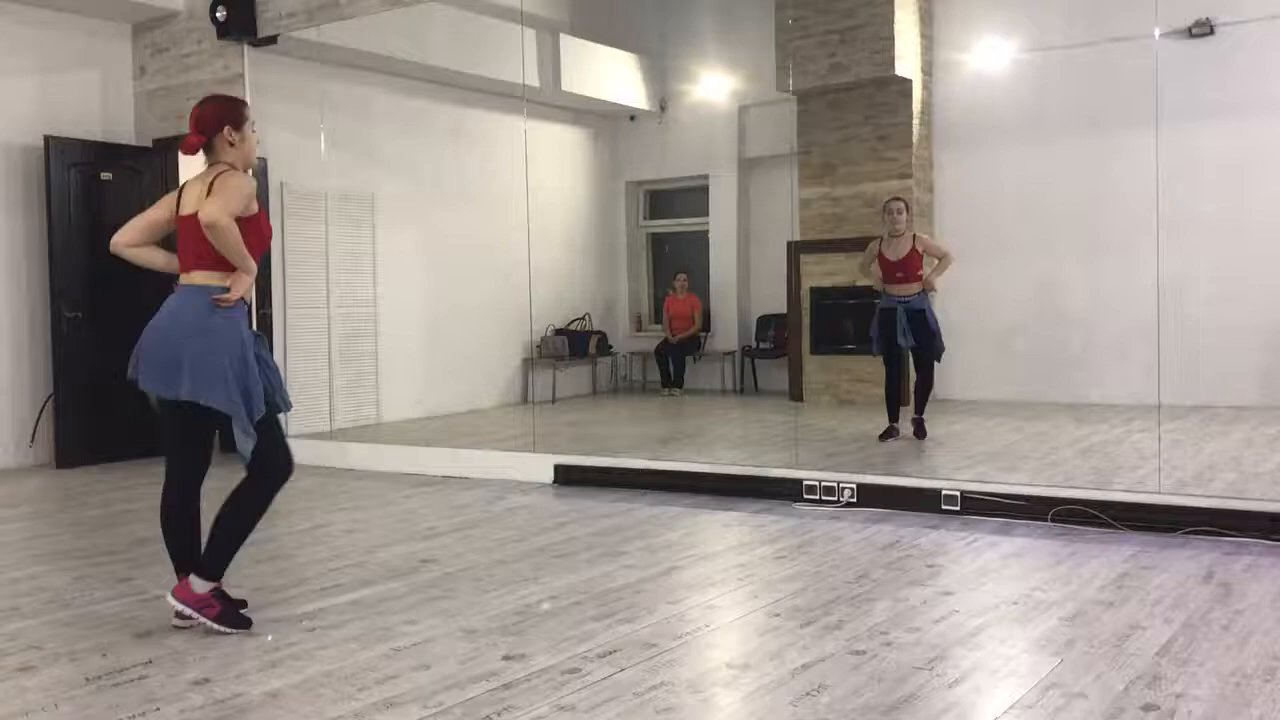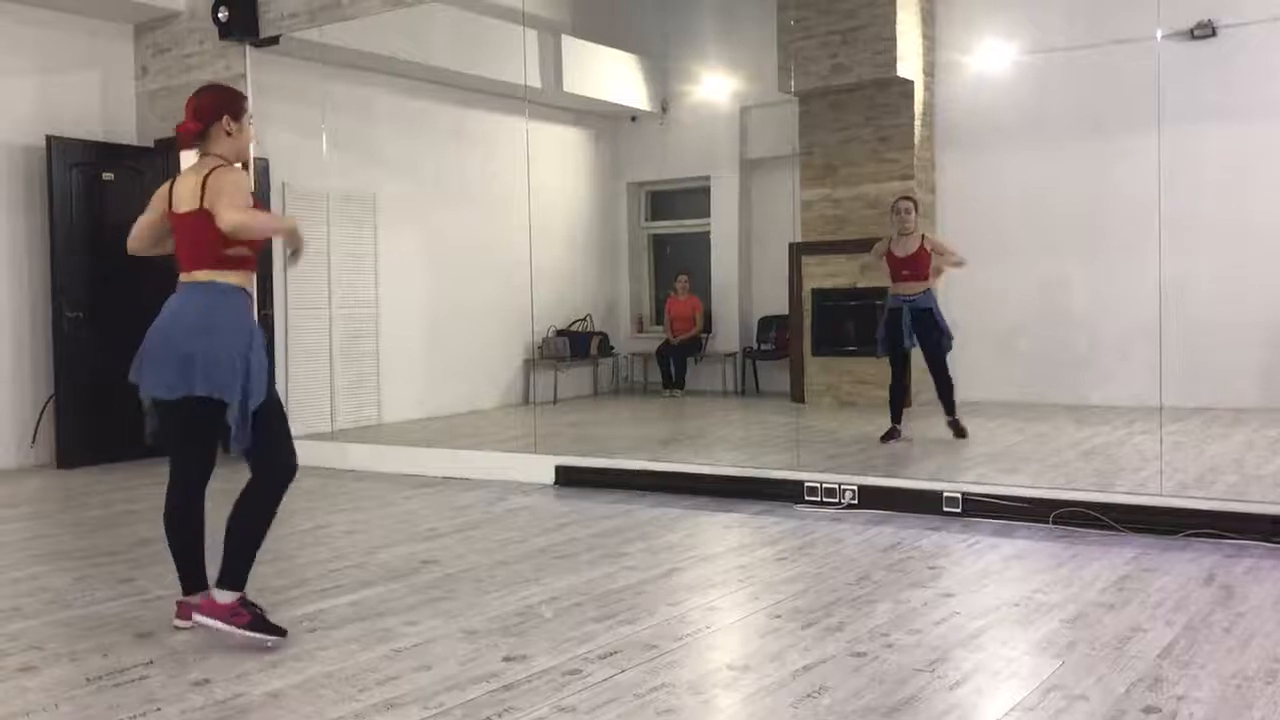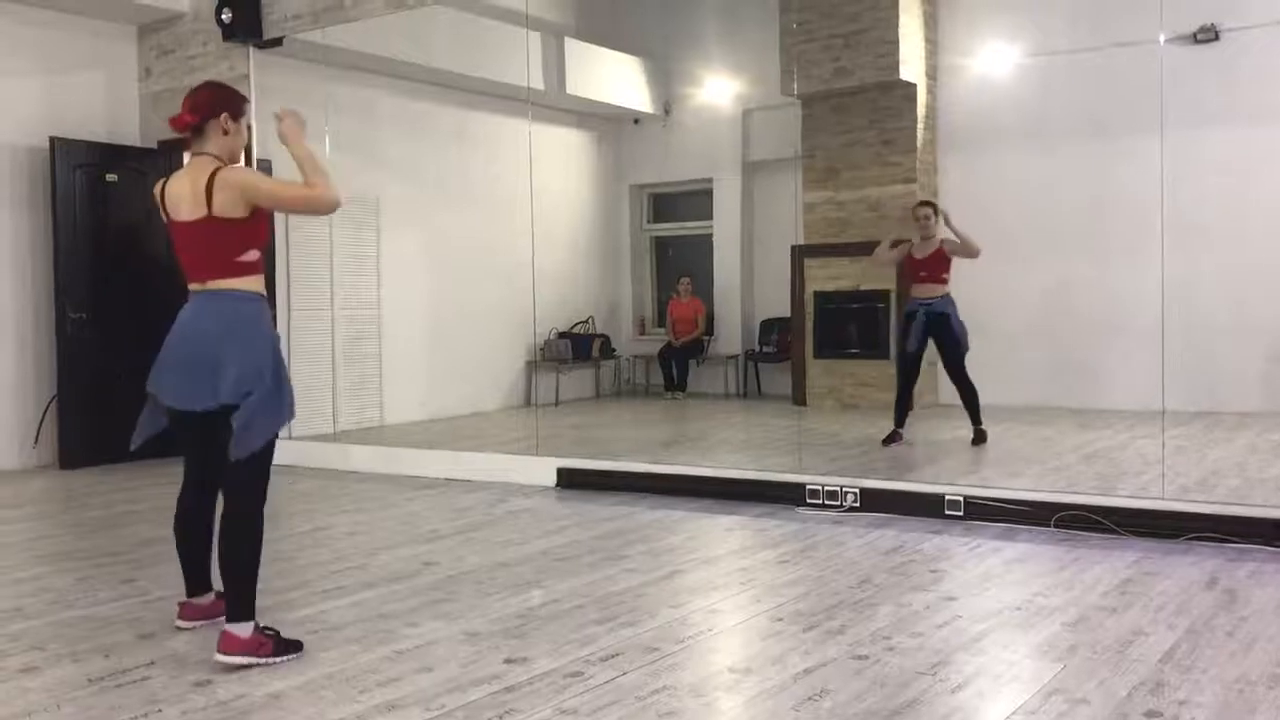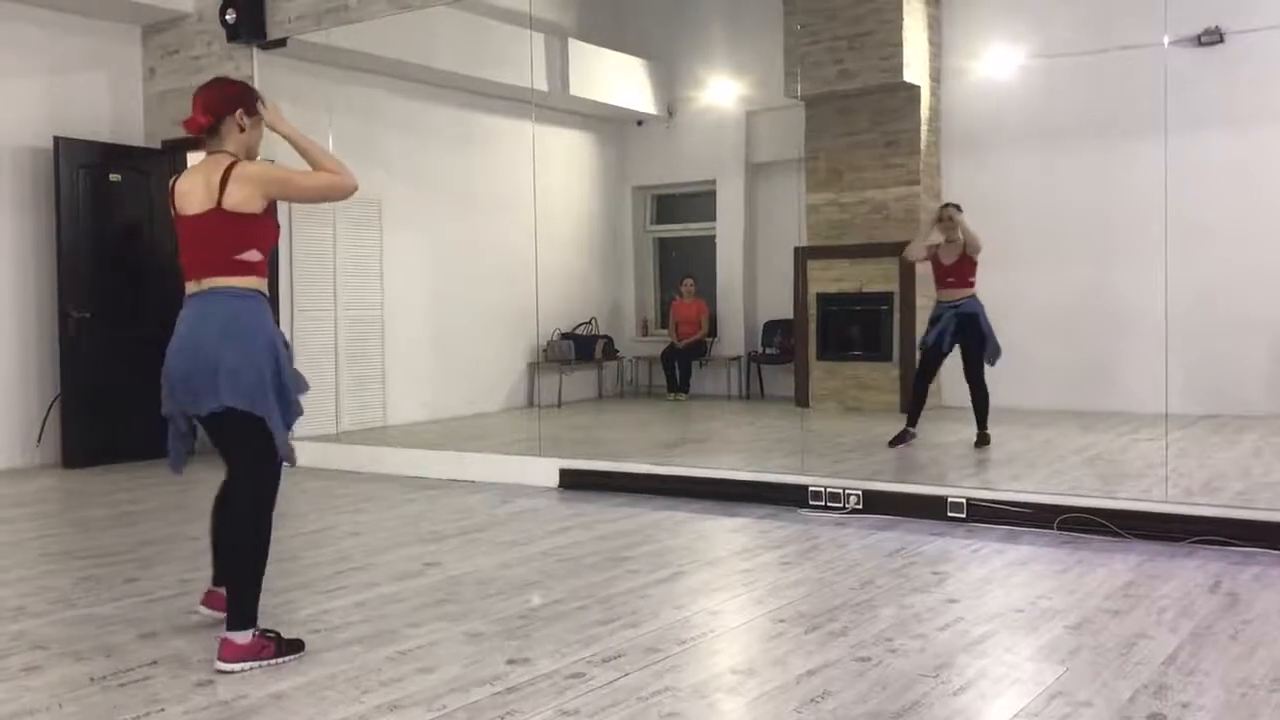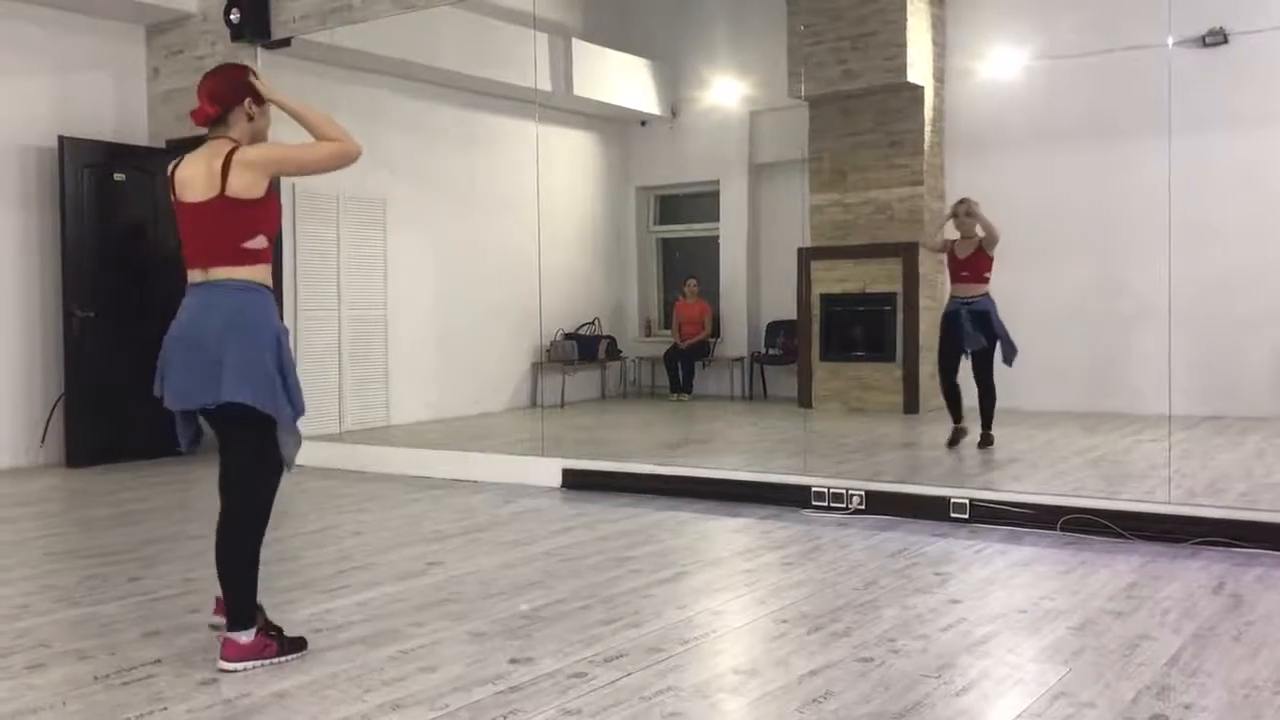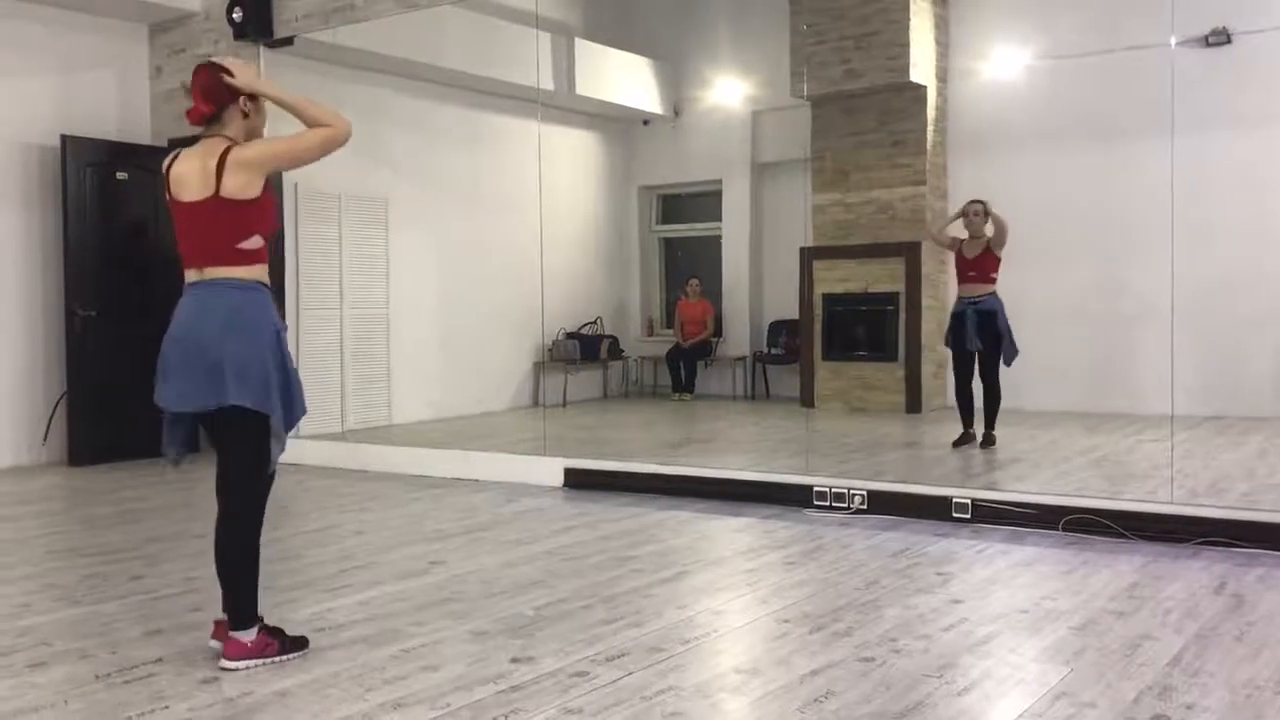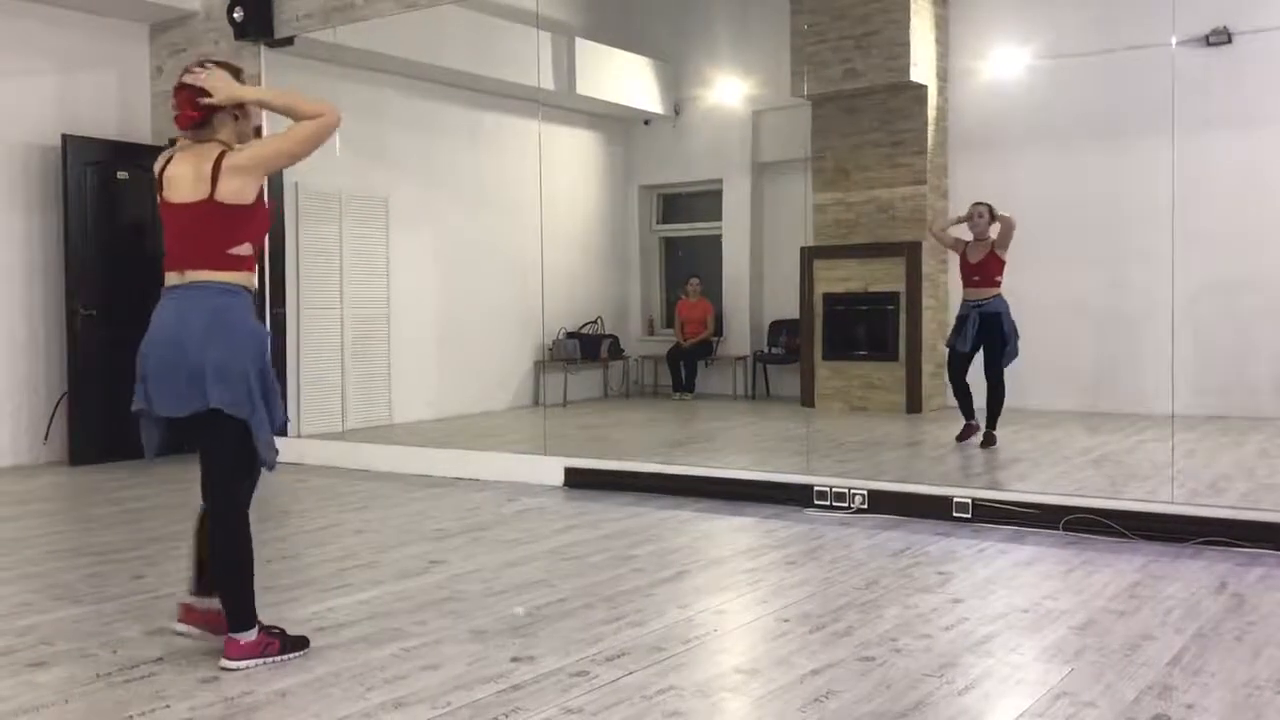
dt=0.2s
person 1, frame 1
left shoulder: (182, 192)
right shoulder: (236, 183)
left elbow: (122, 243)
right elbow: (215, 219)
right wrist: (245, 267)
left hip: (173, 324)
right hip: (214, 329)
left knee: (183, 471)
right knee: (272, 465)
left ankle: (191, 588)
right ankle: (200, 584)
person 1, frame 2
left shoulder: (172, 186)
right shoulder: (226, 176)
left elbow: (138, 245)
right elbow: (236, 224)
right wrist: (284, 226)
left hip: (175, 323)
right hip: (222, 324)
left knee: (186, 471)
right knee: (275, 465)
left ankle: (194, 594)
right ankle: (226, 597)
person 1, frame 3
left shoulder: (168, 187)
right shoulder: (233, 180)
right elbow: (325, 199)
right wrist: (295, 143)
left hip: (192, 329)
right hip: (239, 332)
left knee: (200, 478)
right knee: (245, 486)
left ankle: (198, 597)
right ankle: (239, 630)
person 1, frame 4
left shoulder: (181, 184)
right shoulder: (252, 176)
right elbow: (344, 183)
right wrist: (286, 129)
left hip: (193, 331)
right hip: (240, 331)
left knee: (243, 470)
right knee: (257, 483)
left ankle: (223, 588)
right ankle: (240, 636)
person 1, frame 5
left shoulder: (181, 170)
right shoulder: (253, 160)
right elbow: (347, 148)
right wrist: (282, 100)
left hip: (195, 323)
right hip: (243, 323)
left knee: (249, 473)
right knee: (249, 483)
left ankle: (235, 603)
right ankle: (241, 636)
person 1, frame 6
left shoulder: (176, 166)
right shoulder: (249, 159)
right elbow: (338, 128)
left wrist: (244, 100)
right wrist: (265, 89)
left hip: (192, 321)
right hip: (241, 321)
left knee: (241, 479)
right knee: (244, 486)
left ankle: (237, 615)
right ankle: (242, 635)
person 1, frame 7
left shoulder: (167, 166)
right shoulder: (240, 164)
right elbow: (327, 117)
left wrist: (205, 112)
right wrist: (243, 96)
left hip: (170, 326)
right hip: (223, 328)
left knee: (225, 478)
right knee: (232, 484)
left ankle: (206, 596)
right ankle: (244, 635)
person 2, frame 1
left shoulder: (919, 241)
right shoulder: (877, 246)
left elbow: (947, 256)
right elbow: (864, 267)
left wrist: (933, 275)
right wrist: (875, 278)
left hip: (917, 307)
right hip: (890, 309)
left knee: (925, 368)
right knee: (893, 370)
left ankle: (918, 417)
right ankle: (893, 424)
person 2, frame 2
left shoulder: (927, 241)
right shoulder: (886, 244)
left elbow: (960, 260)
right elbow: (867, 262)
left wrist: (944, 262)
right wrist: (875, 261)
left hip: (924, 306)
right hip: (896, 309)
left knee: (938, 367)
right knee: (898, 371)
left ankle: (952, 418)
right ankle: (896, 426)
person 2, frame 3
left shoulder: (947, 246)
right shoulder: (907, 249)
left elbow: (974, 252)
right elbow: (879, 257)
left wrist: (951, 226)
left hip: (942, 311)
right hip: (914, 312)
left knee: (957, 374)
right knee: (906, 375)
left ankle: (978, 426)
right ankle: (898, 429)
person 2, frame 4
left shoulder: (968, 248)
right shoulder: (933, 250)
left elbow: (977, 245)
right elbow: (910, 255)
left wrist: (959, 220)
right wrist: (933, 232)
left hip: (969, 314)
right hip: (942, 315)
left knee: (974, 376)
right knee: (923, 373)
left ankle: (983, 430)
right ankle: (910, 428)
person 2, frame 5
left shoulder: (986, 244)
right shoulder: (950, 245)
left elbow: (994, 234)
right elbow: (927, 243)
left wrist: (977, 213)
right wrist: (946, 220)
left hip: (982, 311)
right hip: (954, 312)
left knee: (983, 375)
right knee: (946, 373)
left ankle: (986, 430)
right ankle: (958, 425)
person 2, frame 6
left shoulder: (994, 244)
right shoulder: (957, 245)
left elbow: (1002, 225)
right elbow: (934, 234)
left wrist: (991, 214)
right wrist: (956, 216)
left hip: (989, 311)
right hip: (962, 311)
left knee: (989, 375)
right knee: (961, 376)
left ankle: (989, 431)
right ankle: (968, 430)
person 2, frame 7
left shoulder: (998, 247)
right shoulder: (962, 247)
left elbow: (1010, 222)
right elbow: (935, 231)
left wrist: (996, 217)
right wrist: (961, 219)
left hip: (994, 313)
right hip: (968, 313)
left knee: (993, 375)
right knee: (955, 372)
left ankle: (990, 430)
right ankle: (970, 421)
